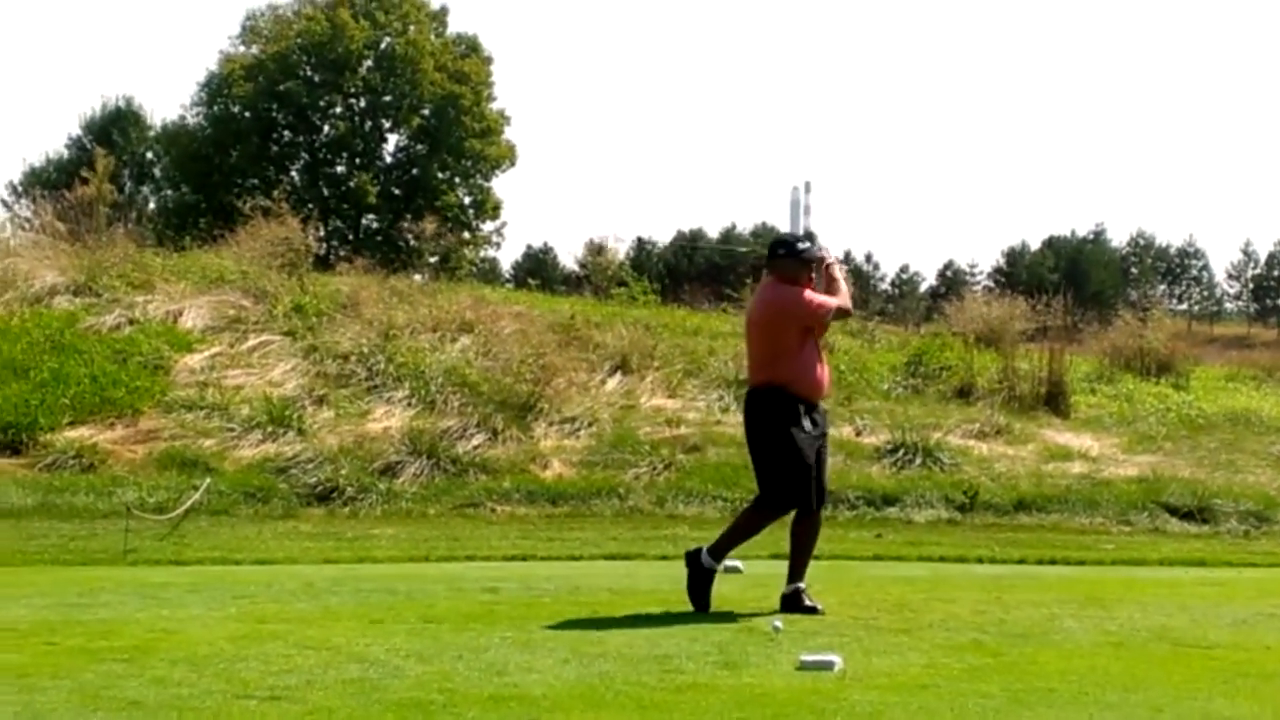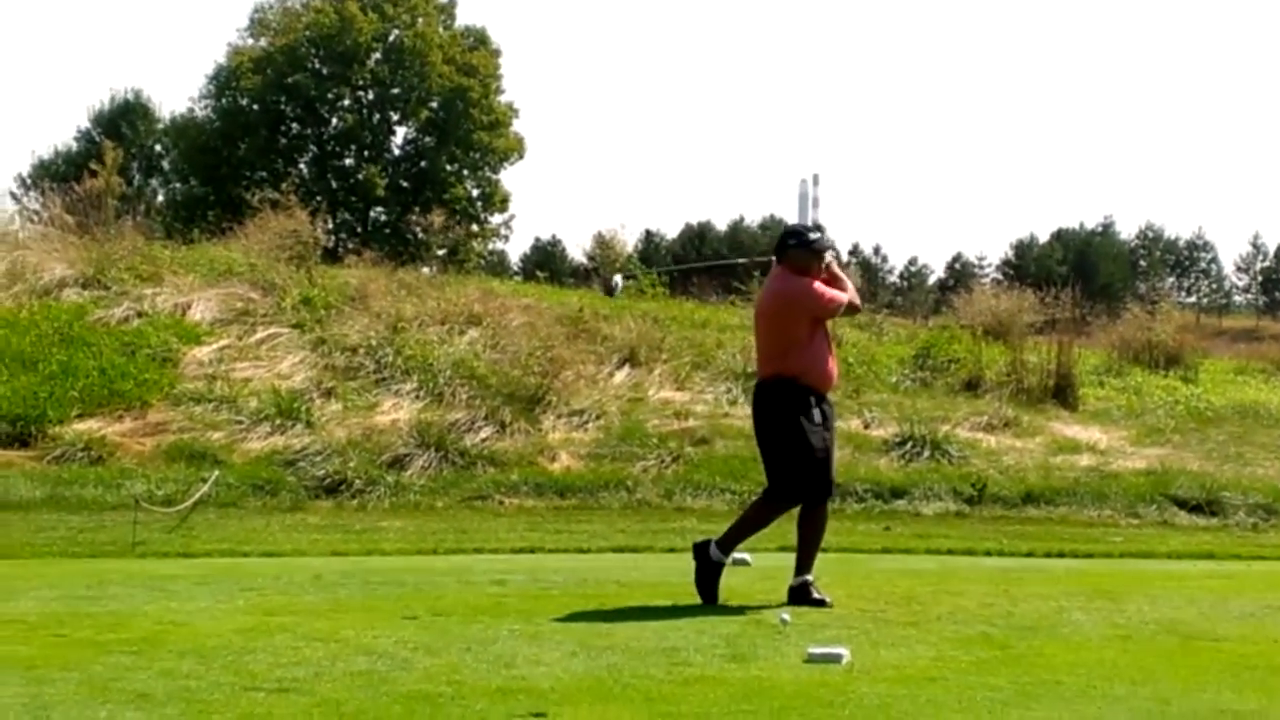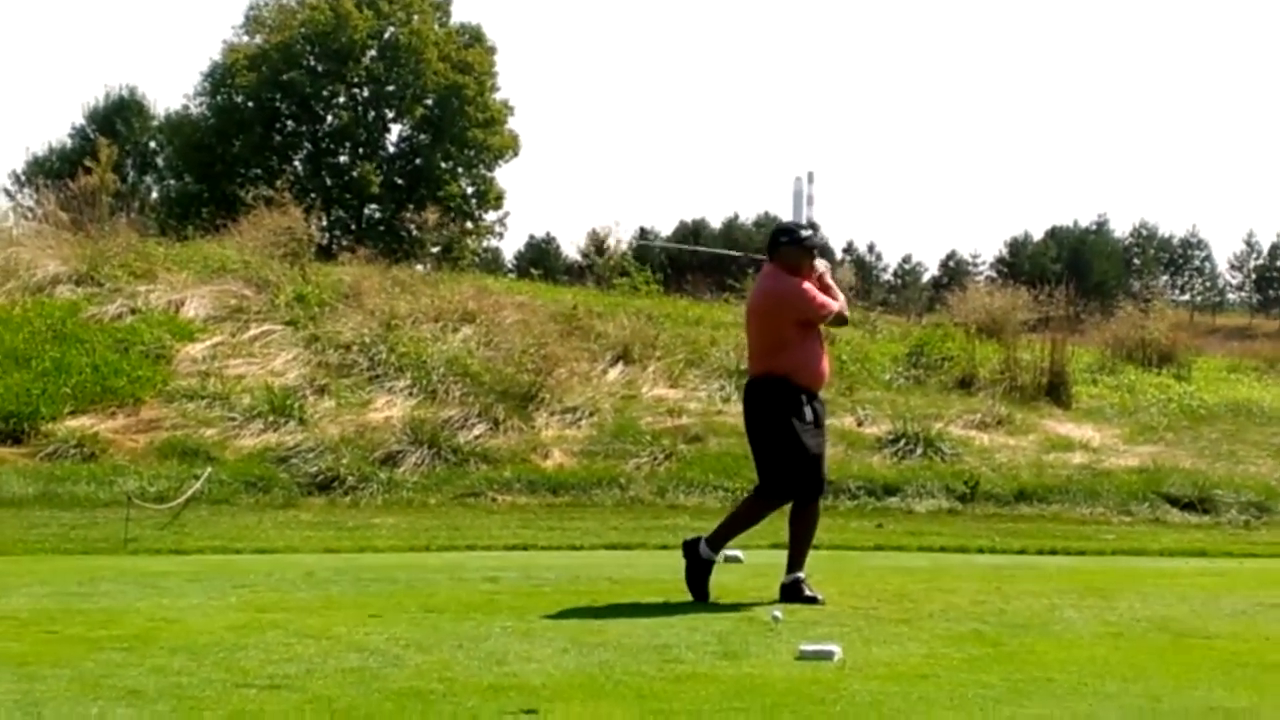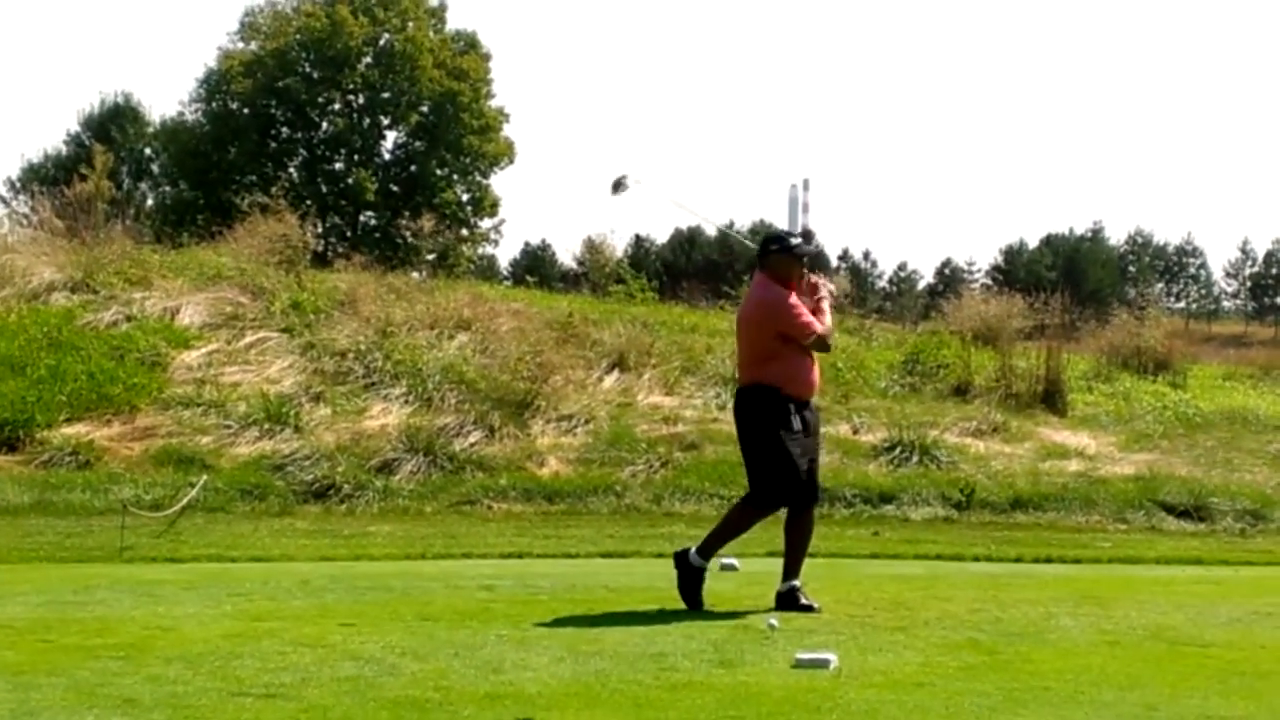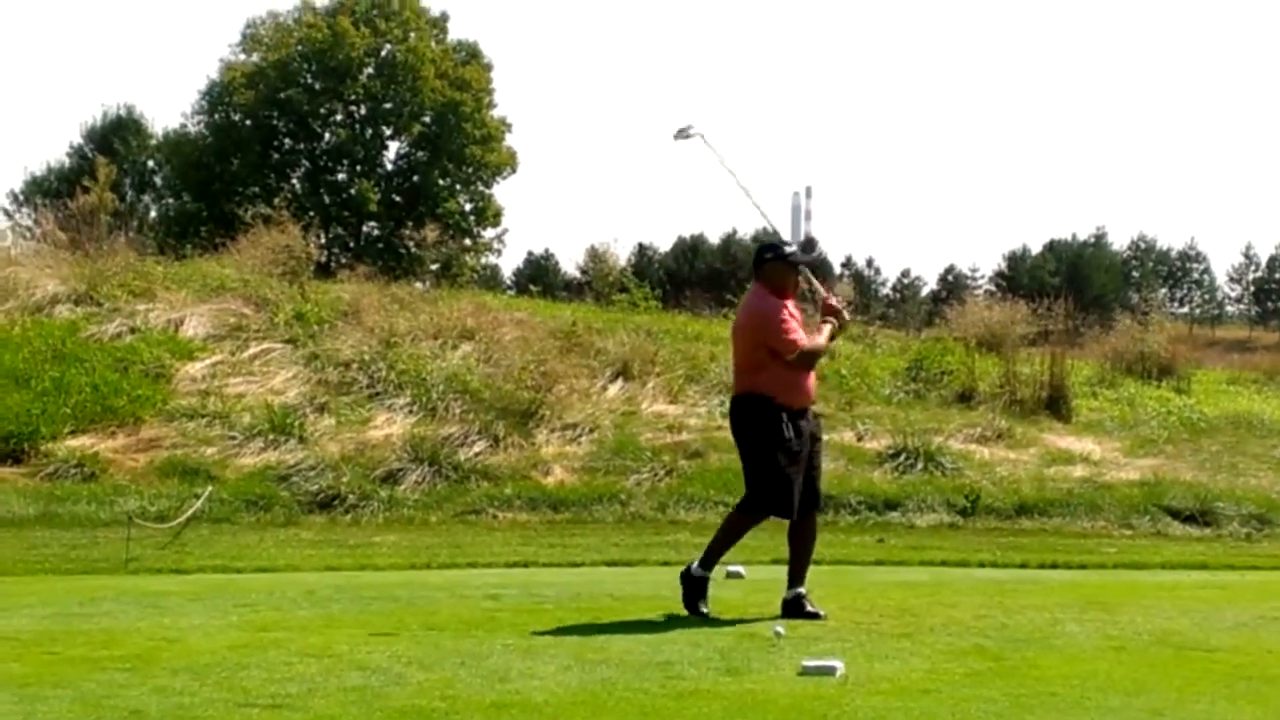
dt=0.1s
person 1, frame 1
left shoulder: (785, 296)
right shoulder: (785, 298)
left elbow: (820, 325)
right elbow: (843, 307)
left wrist: (825, 274)
right wrist: (835, 271)
left hip: (801, 411)
right hip: (779, 410)
left knee: (812, 504)
right knee: (778, 499)
left ankle: (795, 589)
right ankle: (707, 558)
person 1, frame 2
left shoulder: (793, 287)
right shoulder: (795, 289)
left elbow: (831, 308)
right elbow: (851, 304)
left wrist: (829, 273)
right wrist: (835, 269)
left hip: (809, 403)
right hip: (788, 402)
left knee: (818, 497)
right knee: (788, 492)
left ankle: (802, 582)
right ankle: (715, 551)
person 1, frame 3
left shoulder: (783, 285)
right shoulder: (788, 288)
left elbow: (819, 317)
right elbow: (838, 313)
left wrist: (819, 279)
right wrist: (825, 280)
left hip: (800, 400)
right hip: (780, 399)
left knee: (810, 493)
right knee: (780, 489)
left ankle: (794, 579)
right ankle: (704, 549)
person 1, frame 4
left shoulder: (775, 295)
right shoulder: (774, 299)
left elbow: (807, 339)
right elbow: (822, 338)
left wrist: (815, 295)
right wrist: (823, 300)
left hip: (792, 409)
right hip: (768, 408)
left knee: (805, 501)
right knee: (768, 496)
left ankle: (790, 587)
right ankle: (695, 558)
person 1, frame 5
left shoulder: (782, 303)
right shoulder: (764, 309)
left elbow: (807, 351)
right elbow: (803, 356)
left wrist: (826, 322)
right wrist: (829, 327)
left hip: (798, 417)
right hip: (762, 417)
left knee: (807, 508)
right knee: (762, 502)
left ankle: (795, 594)
right ankle: (699, 572)
